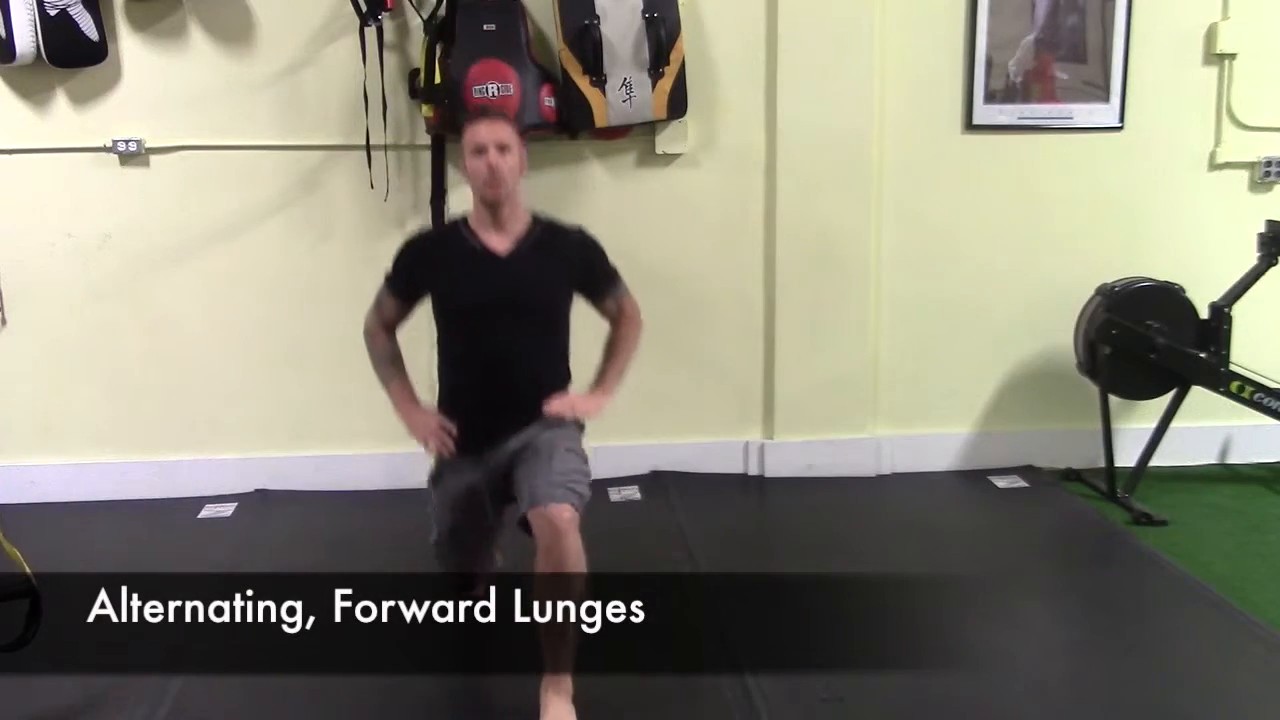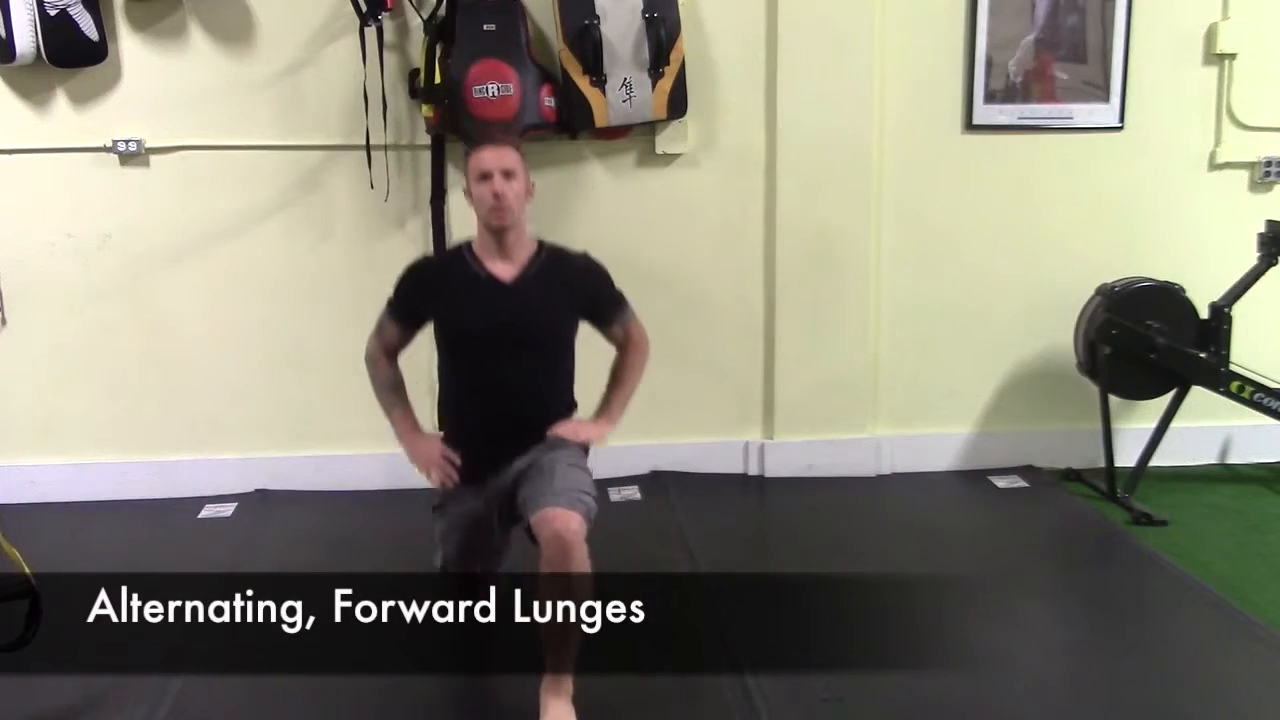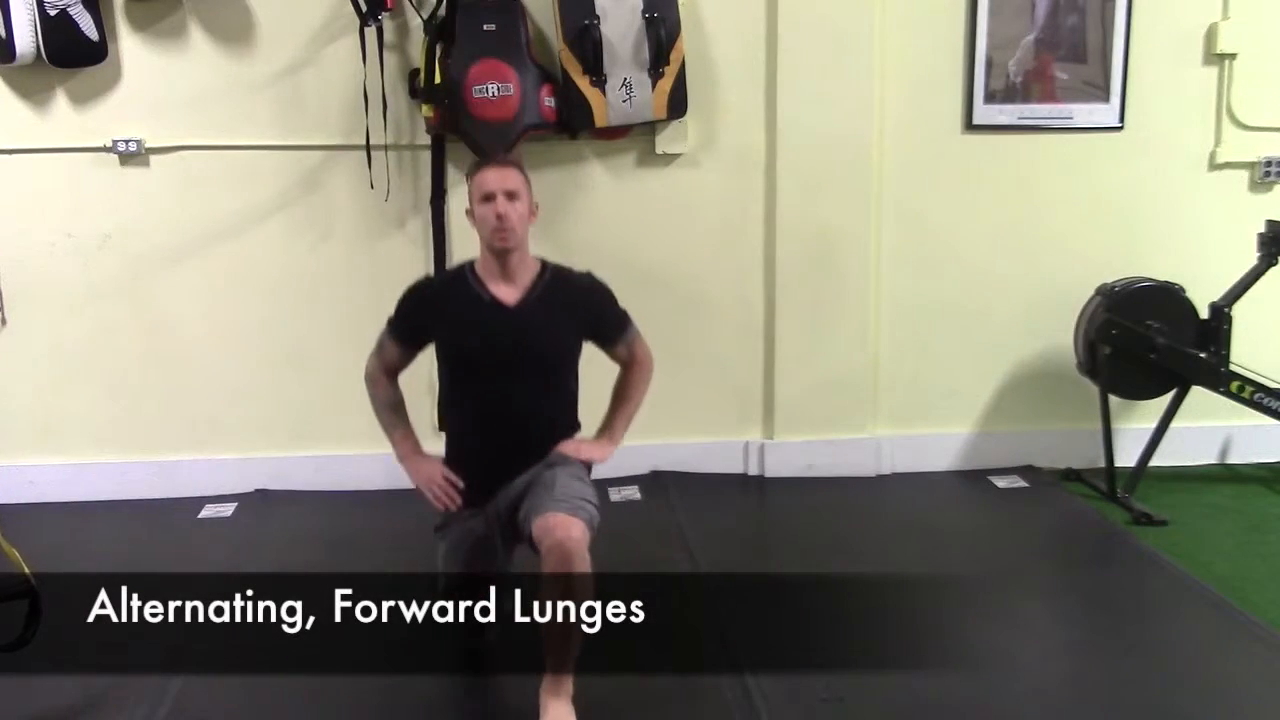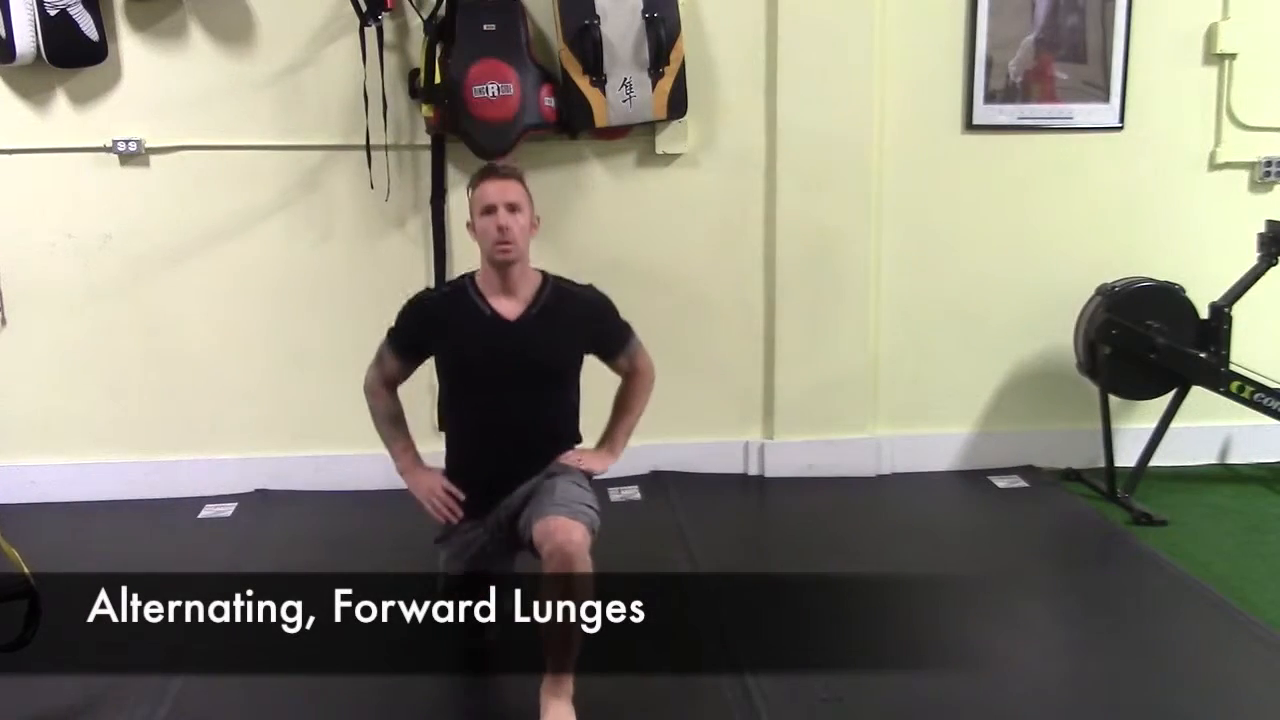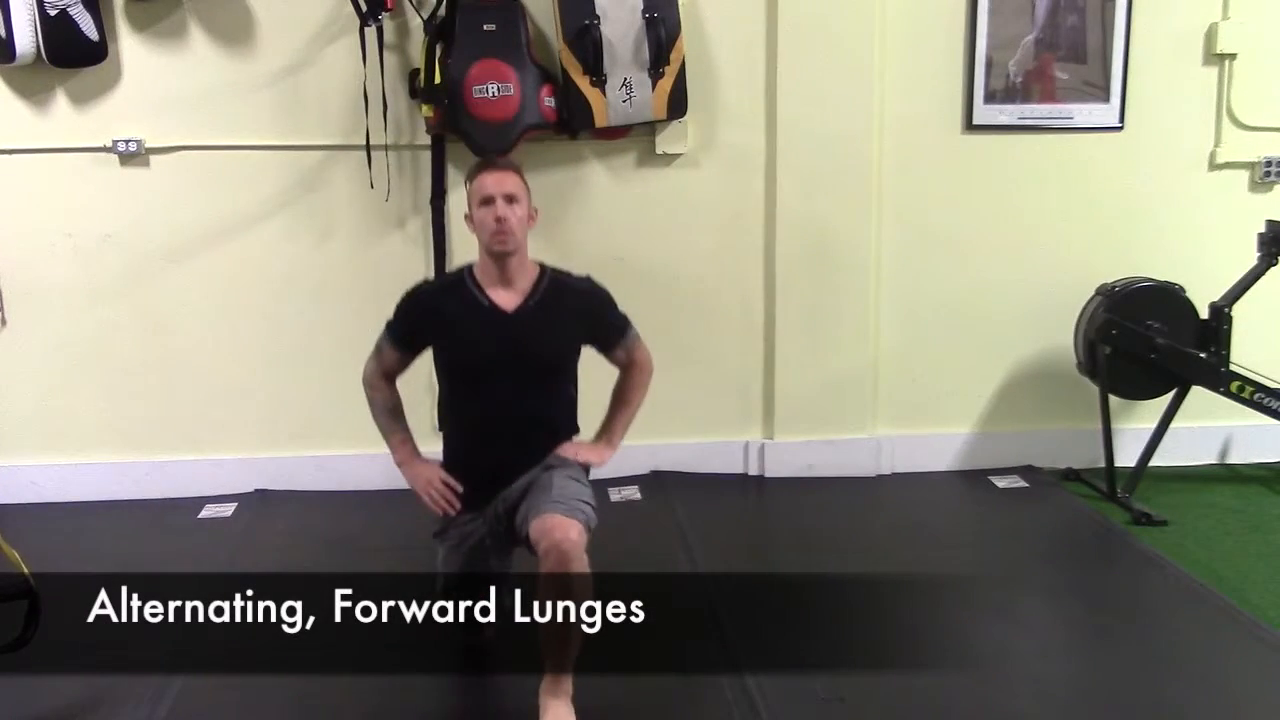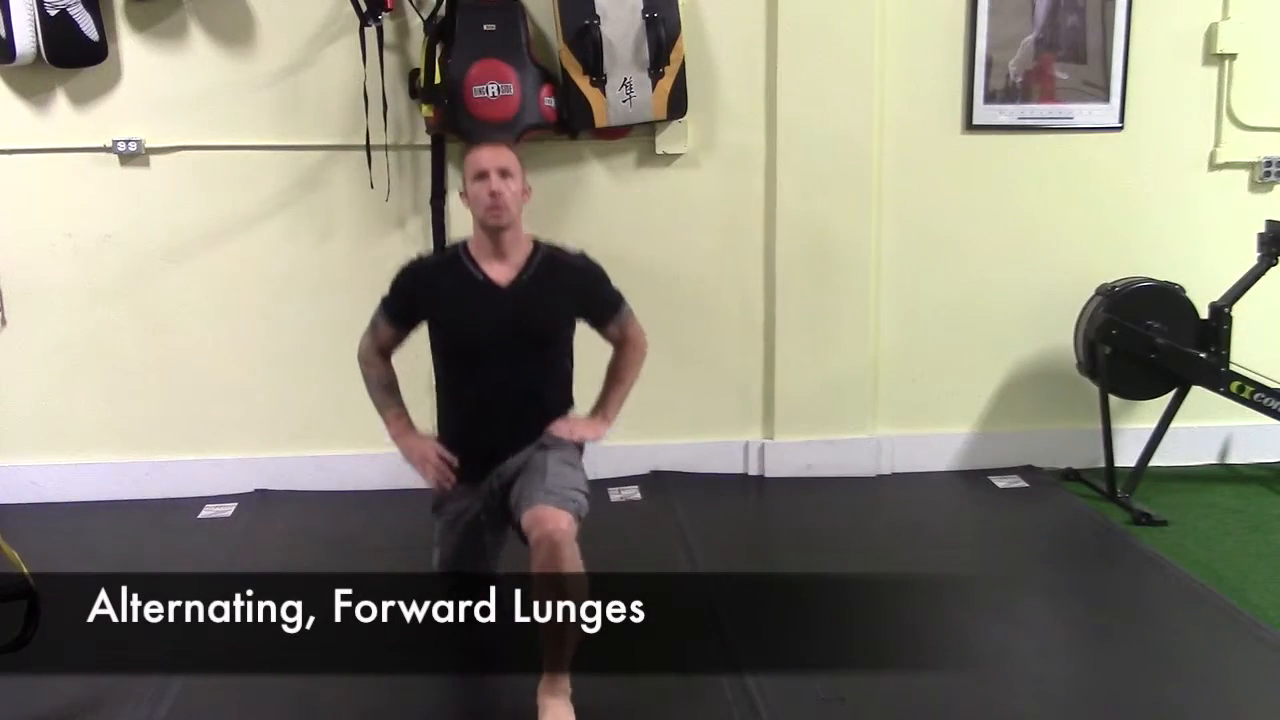
dt=0.1s
person 1, frame 1
left shoulder: (569, 248)
right shoulder: (430, 251)
left elbow: (627, 316)
right elbow: (378, 328)
left wrist: (598, 393)
right wrist: (410, 409)
left hip: (543, 430)
right hip: (466, 442)
left knee: (556, 523)
right knee: (461, 575)
right ankle: (474, 570)
person 1, frame 2
left shoulder: (574, 273)
right shoulder: (433, 277)
left elbow: (634, 340)
right elbow: (379, 352)
left wrist: (604, 419)
right wrist: (411, 436)
left hip: (546, 449)
right hip: (470, 466)
left knee: (562, 531)
right ankle: (479, 577)
person 1, frame 3
left shoulder: (579, 294)
right shoulder: (434, 298)
left elbow: (639, 359)
right elbow: (379, 372)
left wrist: (607, 439)
right wrist: (412, 458)
left hip: (551, 465)
right hip: (471, 485)
left knee: (566, 540)
person 1, frame 4
left shoulder: (580, 306)
right shoulder: (435, 310)
left elbow: (640, 370)
right elbow: (378, 383)
left wrist: (609, 450)
right wrist: (411, 470)
left hip: (552, 474)
right hip: (472, 495)
left knee: (566, 542)
person 1, frame 5
left shoulder: (577, 297)
right shoulder: (433, 301)
left elbow: (638, 363)
right elbow: (378, 376)
left wrist: (605, 441)
right wrist: (410, 462)
left hip: (549, 467)
right hip: (470, 487)
left knee: (562, 541)
person 1, frame 6
left shoulder: (572, 273)
right shoulder: (427, 278)
left elbow: (631, 340)
right elbow: (373, 352)
left wrist: (600, 418)
right wrist: (407, 437)
left hip: (543, 448)
right hip: (464, 466)
left knee: (553, 532)
